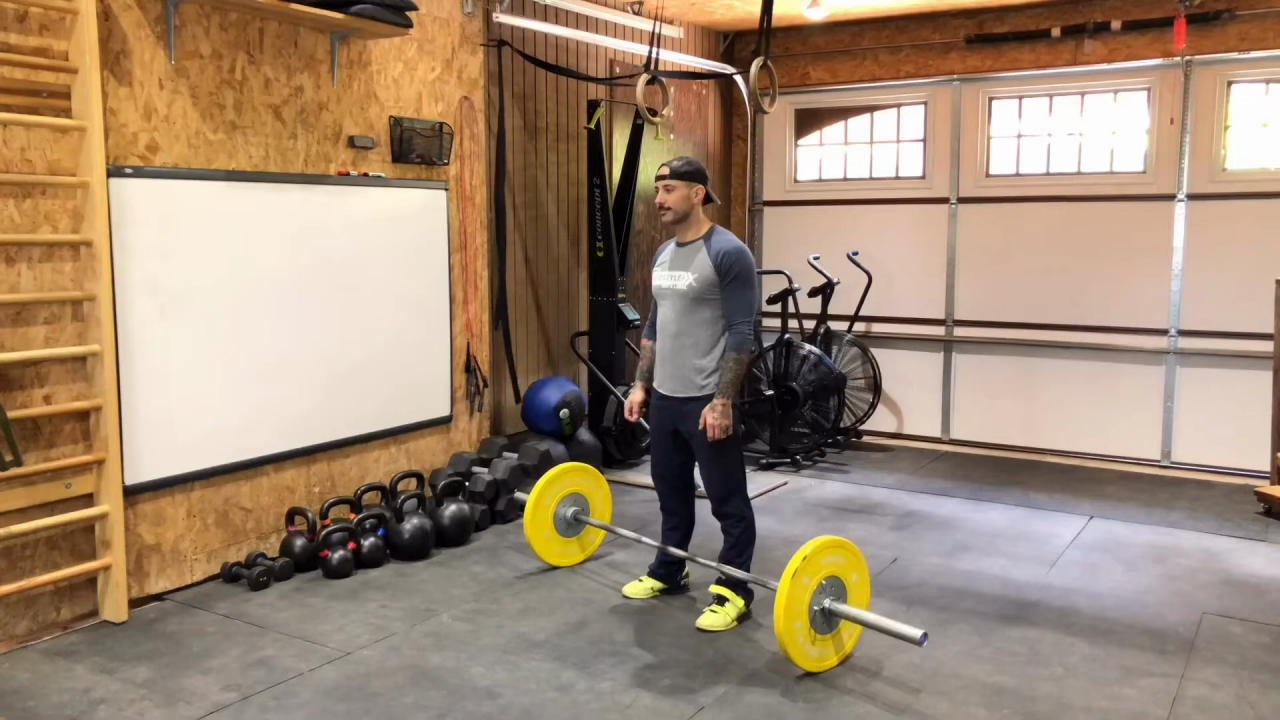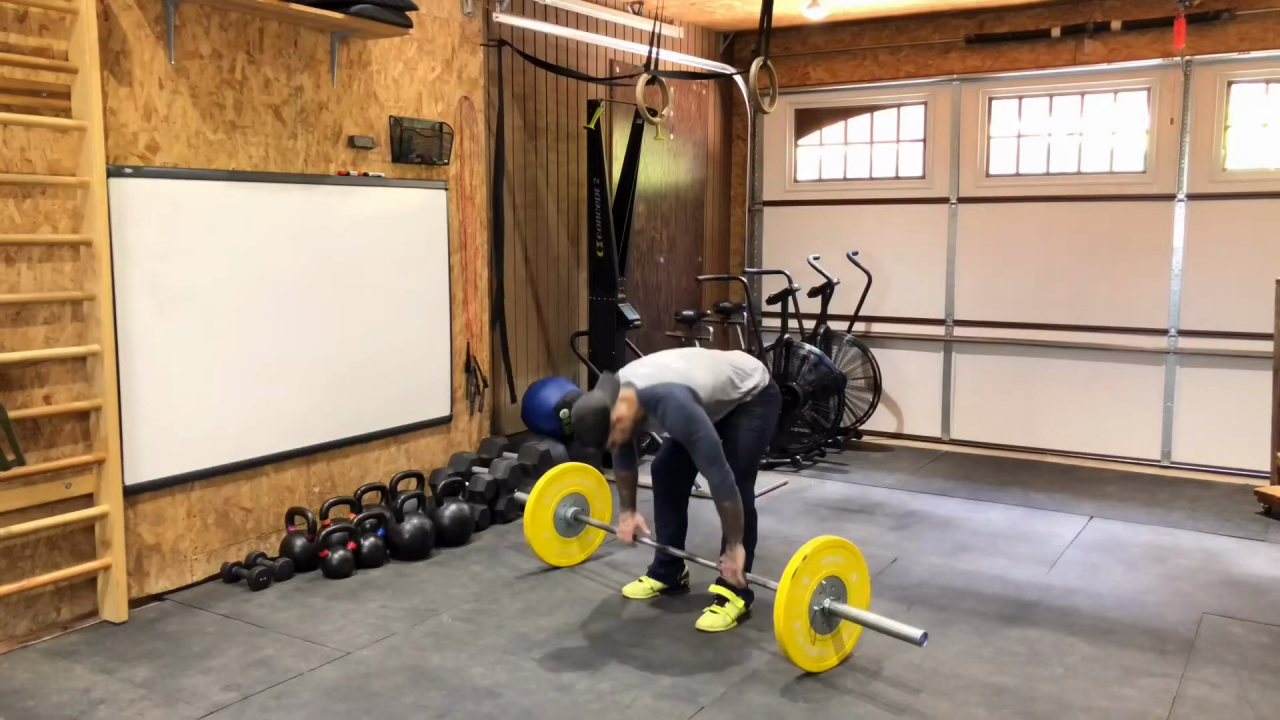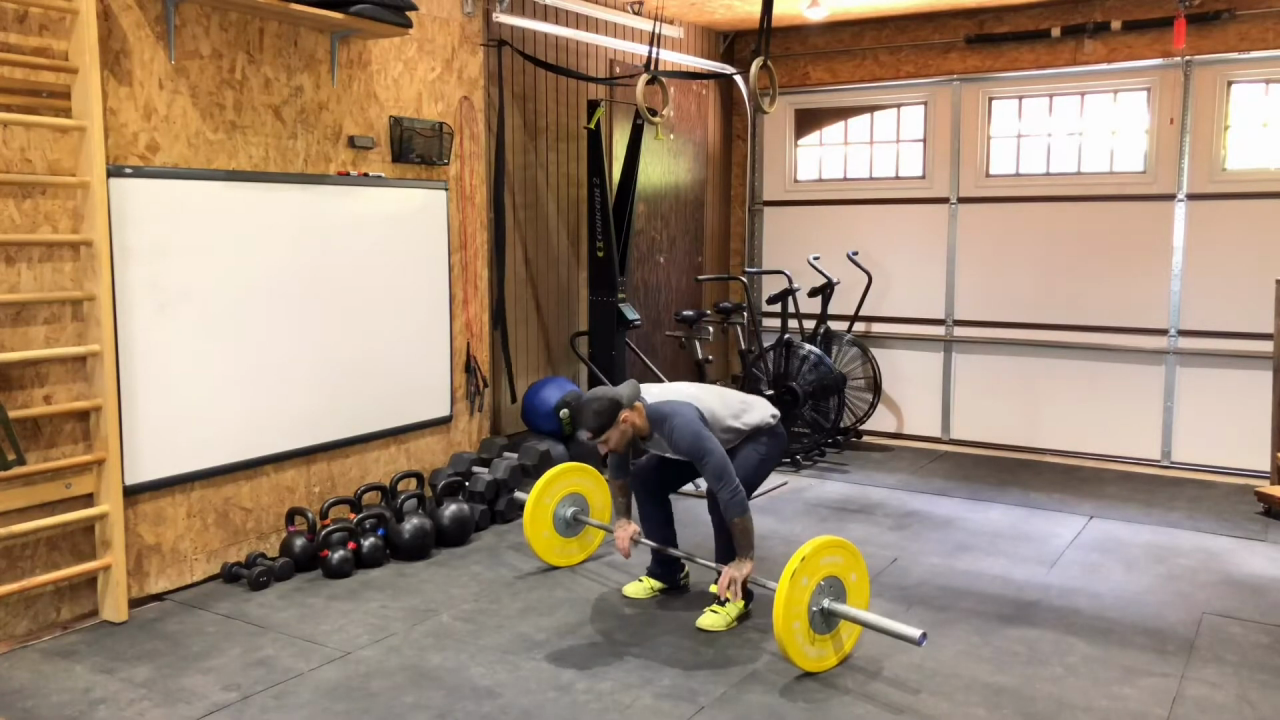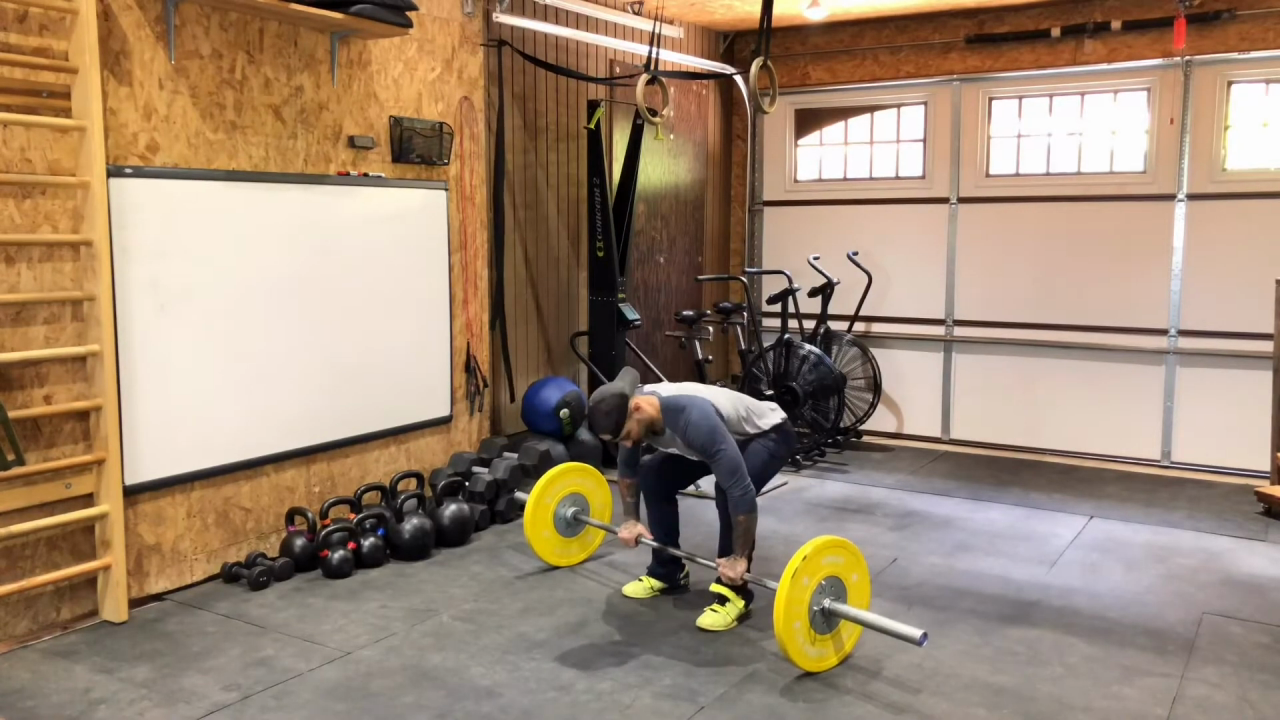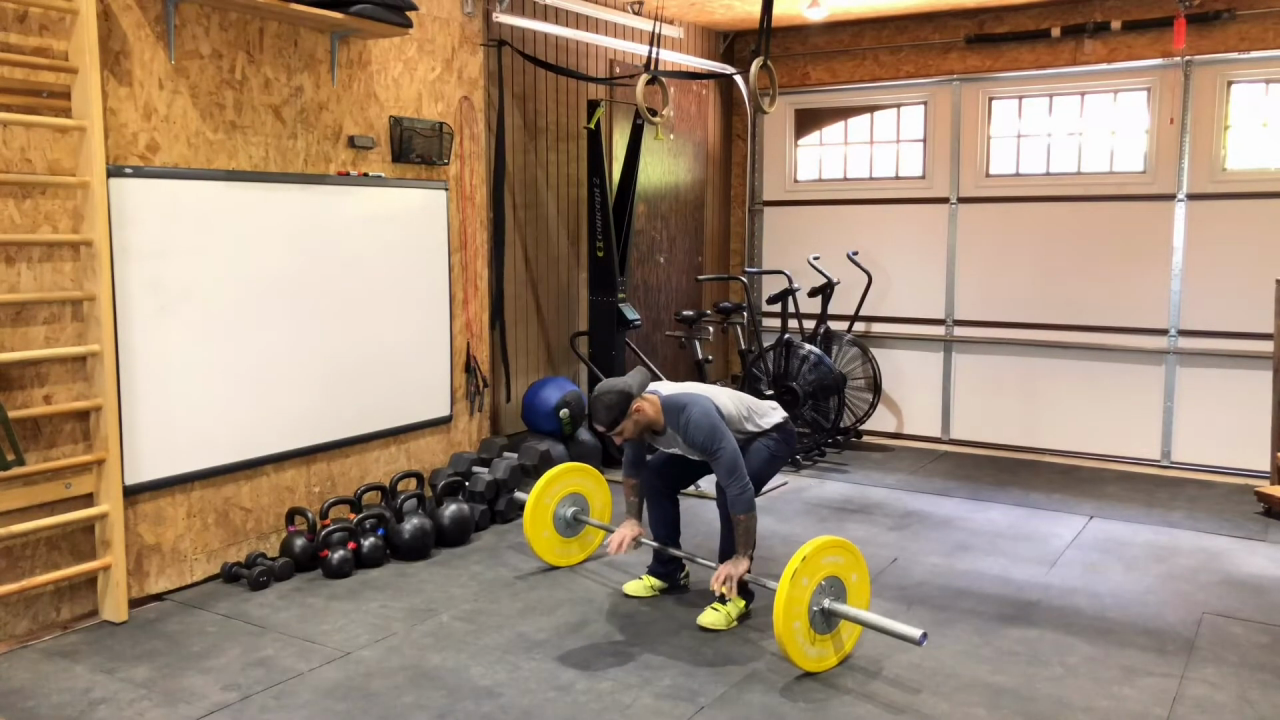
dt=1s
person 1, frame 1
left shoulder: (728, 253)
right shoulder: (663, 254)
left elbow: (741, 335)
left wrist: (723, 401)
right wrist: (641, 385)
left hip: (707, 401)
right hip: (665, 397)
left knee: (727, 499)
right knee: (671, 491)
left ankle: (735, 592)
right ankle: (668, 572)
person 1, frame 2
left shoulder: (674, 407)
right shoulder: (612, 397)
left elbow: (719, 475)
right elbow: (624, 458)
left wrist: (735, 547)
right wrist: (628, 511)
left hip: (752, 397)
right hip: (715, 391)
left knee: (737, 483)
right knee: (666, 473)
left ankle: (734, 592)
right ankle: (668, 572)
person 1, frame 3
left shoulder: (679, 424)
right shoulder: (624, 412)
left elbow: (730, 491)
right elbow: (618, 469)
left wrist: (744, 559)
right wrist: (623, 519)
left hip: (760, 433)
right hip: (718, 434)
left knee: (719, 497)
right knee: (644, 478)
left ankle: (733, 594)
right ankle: (668, 572)
person 1, frame 4
left shoulder: (695, 420)
right shoulder: (631, 413)
left elbow: (741, 489)
right elbow: (628, 467)
left wrist: (740, 557)
right wrist: (630, 518)
left hip: (768, 434)
right hip: (727, 434)
left knee: (727, 490)
right knee: (653, 475)
left ankle: (734, 591)
right ankle: (668, 571)
person 1, frame 5
left shoulder: (695, 418)
right shoulder: (636, 410)
left elbow: (739, 487)
right elbow: (634, 467)
left wrist: (742, 557)
right wrist: (633, 519)
left hip: (770, 434)
right hip: (729, 433)
left knee: (728, 490)
right knee: (655, 475)
left ankle: (736, 592)
right ankle: (668, 571)
